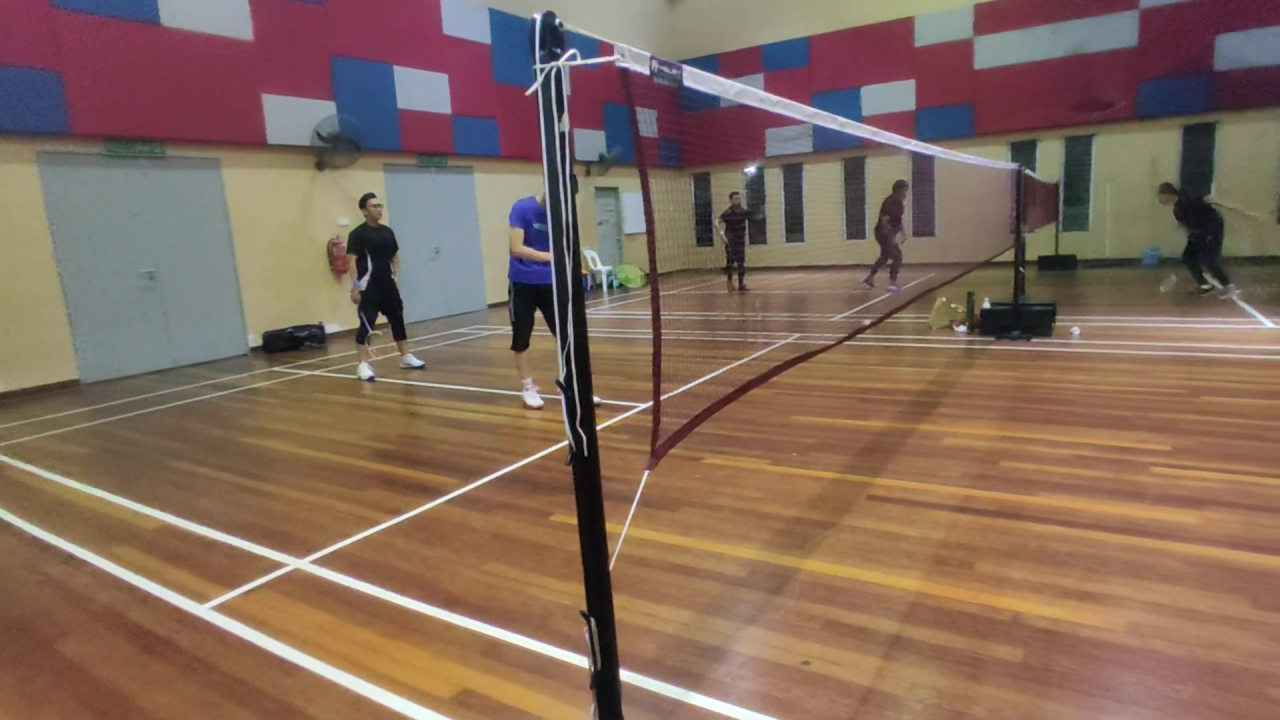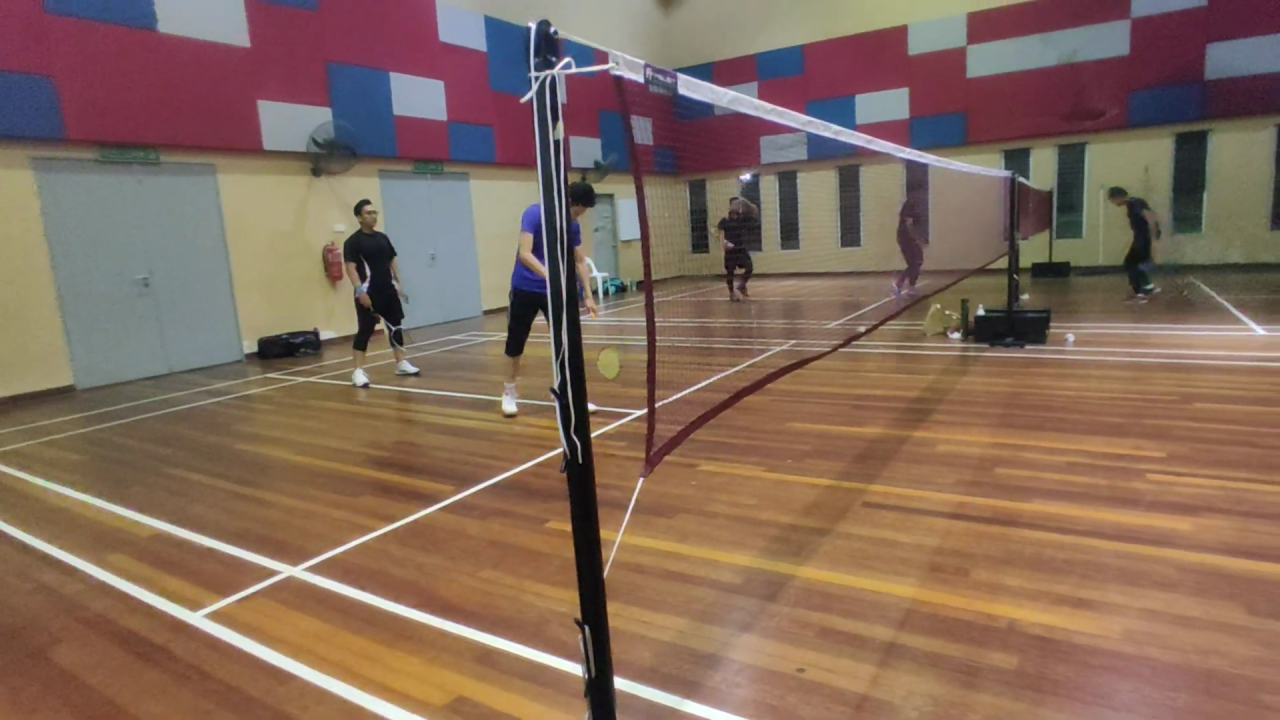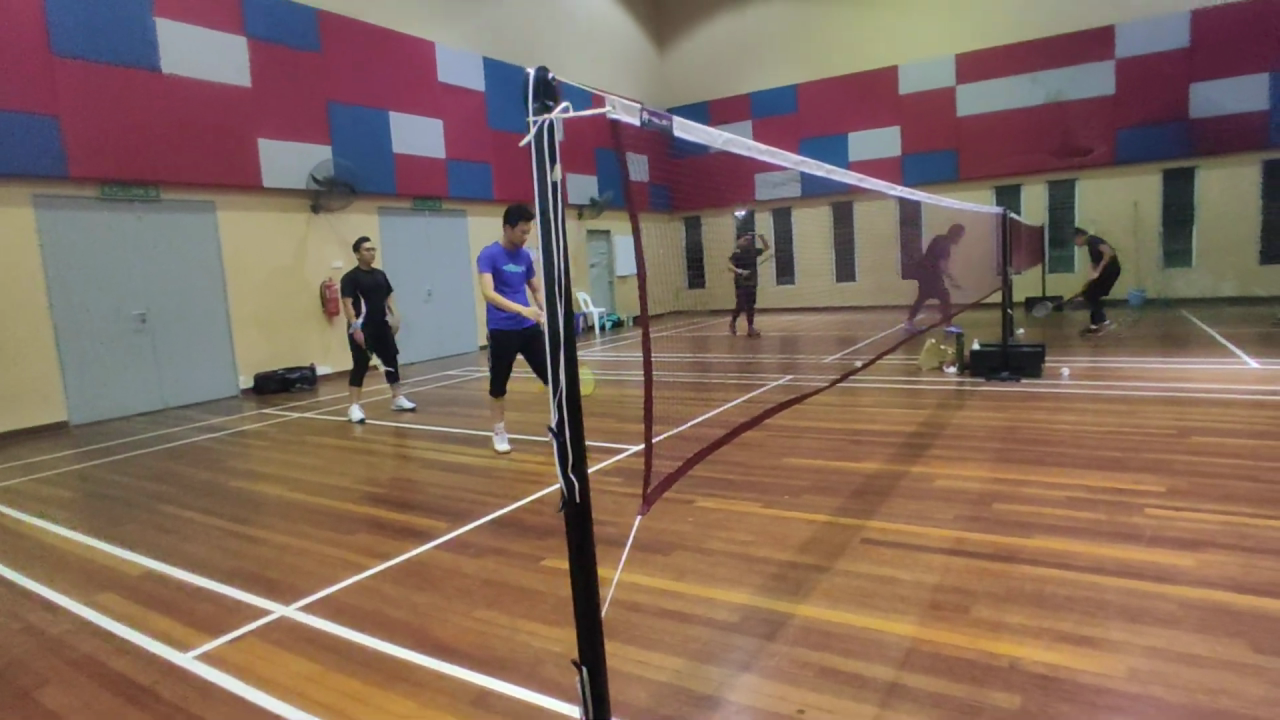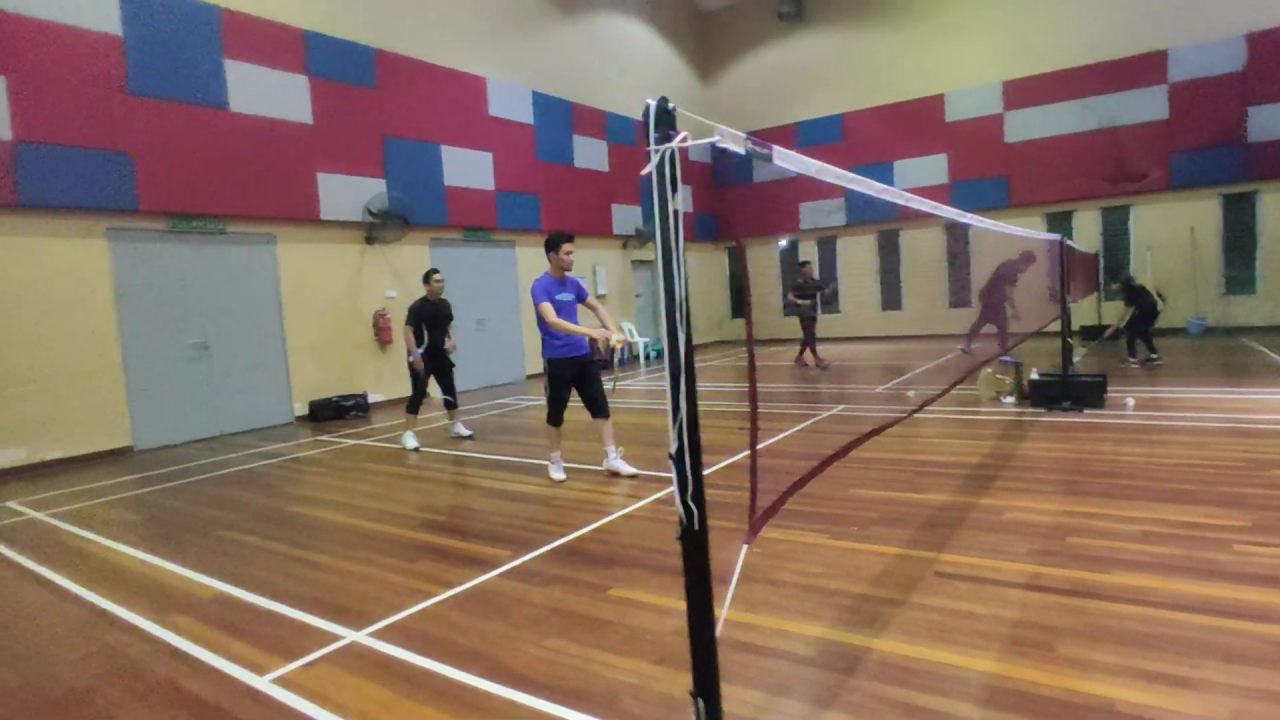
dt=0.5s
person 1, frame 1
right shoulder: (522, 208)
right elbow: (516, 248)
right wrist: (551, 256)
left hip: (549, 282)
right hip: (523, 283)
right knee: (521, 337)
right ankle: (528, 388)
person 1, frame 2
left shoulder: (573, 226)
right shoulder: (534, 214)
left elbow: (579, 261)
right elbow: (524, 254)
left wrist: (588, 295)
right hip: (525, 289)
right knee: (515, 344)
right ankle: (510, 392)
person 1, frame 3
left shoulder: (525, 256)
right shoulder: (488, 255)
left elbow: (536, 289)
right elbow: (488, 293)
left wrist: (547, 315)
right wrist: (521, 309)
left hip: (530, 328)
right hip: (502, 331)
left knee: (551, 374)
right knee: (499, 385)
right ankle: (499, 433)
person 1, frame 4
left shoulder: (573, 283)
right shoulder: (541, 286)
left elbow: (596, 306)
right elbow: (552, 321)
left wrist: (612, 331)
right wrist: (591, 332)
left hip: (583, 355)
right hip: (557, 360)
left knee: (601, 406)
right knee: (556, 413)
left ankle: (612, 457)
right ankle: (555, 461)
person 2, frame 1
left shoulder: (387, 232)
right shoulder: (358, 234)
left elbow: (394, 255)
right elbow: (351, 260)
left wrist: (395, 275)
right wrist: (355, 286)
left hip: (388, 285)
right hip: (368, 287)
left knee: (397, 320)
right knee: (366, 325)
left ankle: (406, 357)
right ankle: (363, 365)
person 2, frame 2
left shoulder: (383, 238)
right shoulder: (353, 241)
left elbow: (392, 261)
right elbow: (350, 268)
left wrist: (399, 284)
right wrist: (360, 291)
left hip: (389, 291)
right hip: (369, 293)
left knee: (395, 326)
right knee: (365, 330)
left ankle: (401, 363)
right ankle: (358, 371)
person 2, frame 3
left shoulder: (380, 275)
right shoulder: (351, 277)
left elbow: (388, 297)
right elbow: (347, 304)
left wrist: (394, 316)
right wrist: (355, 327)
left hip: (382, 327)
right hip: (362, 329)
left knee: (391, 362)
right knee: (360, 366)
left ankle: (398, 399)
right ankle: (354, 407)
person 2, frame 4
left shoulder: (445, 305)
right shoulder: (418, 307)
right elbow: (408, 331)
left wrist: (451, 340)
right wrist: (415, 356)
left hip: (440, 355)
right hip: (422, 357)
left knee: (450, 389)
right knee: (419, 393)
left ankle: (456, 426)
right ankle: (409, 434)
